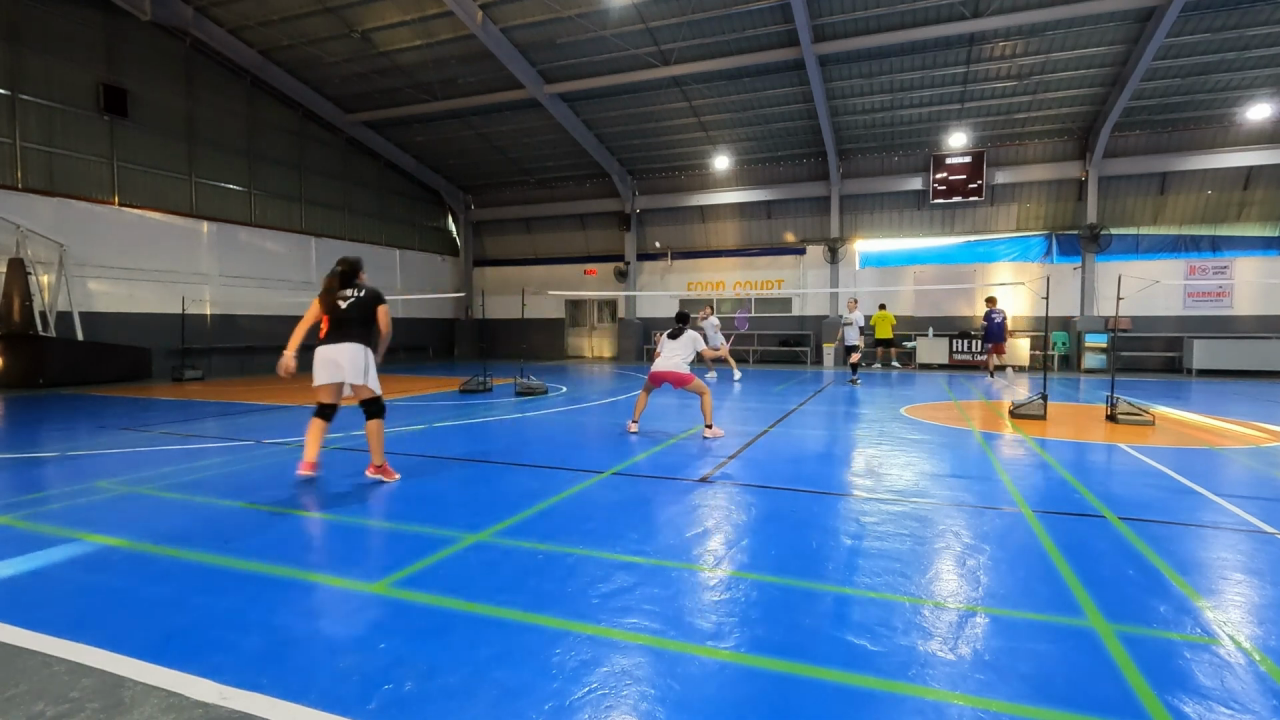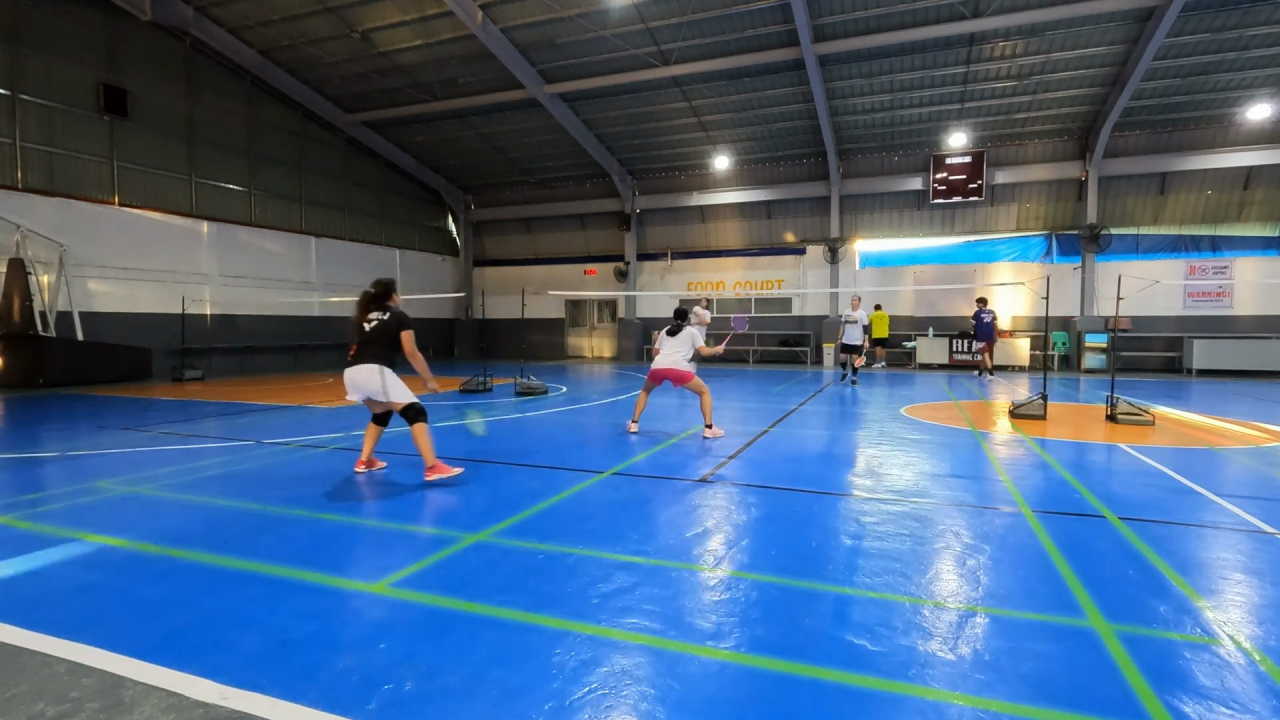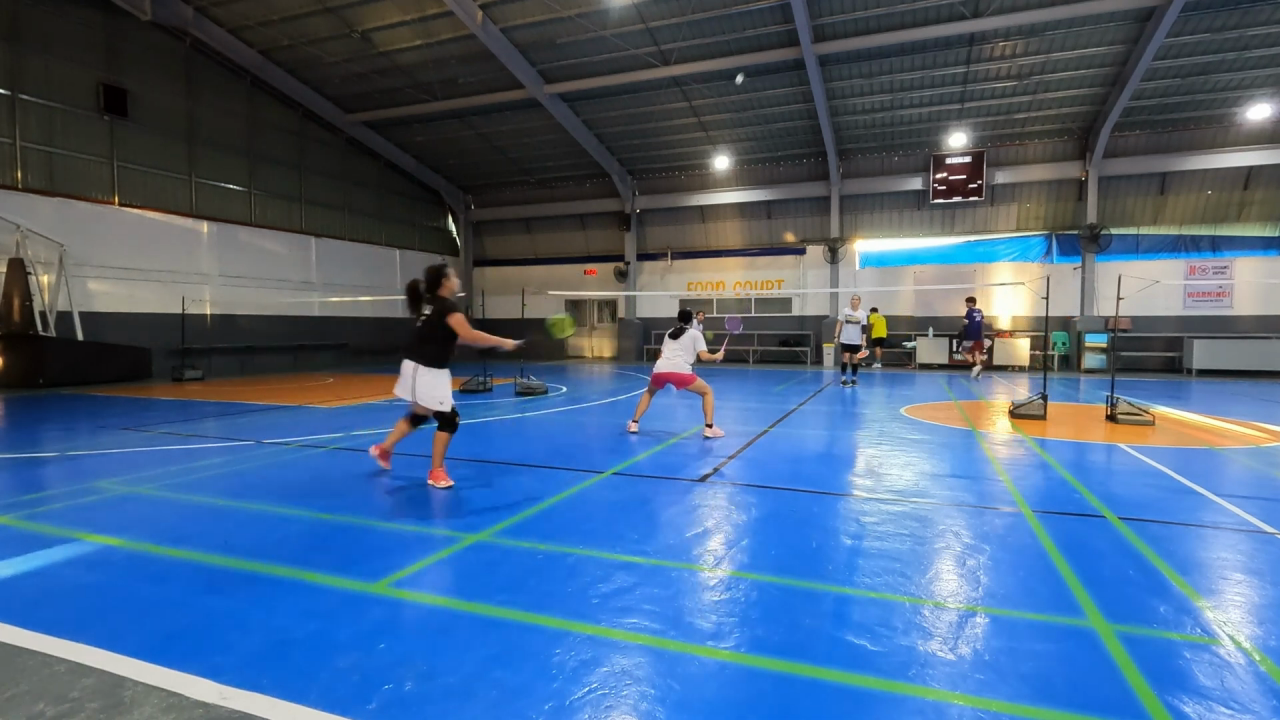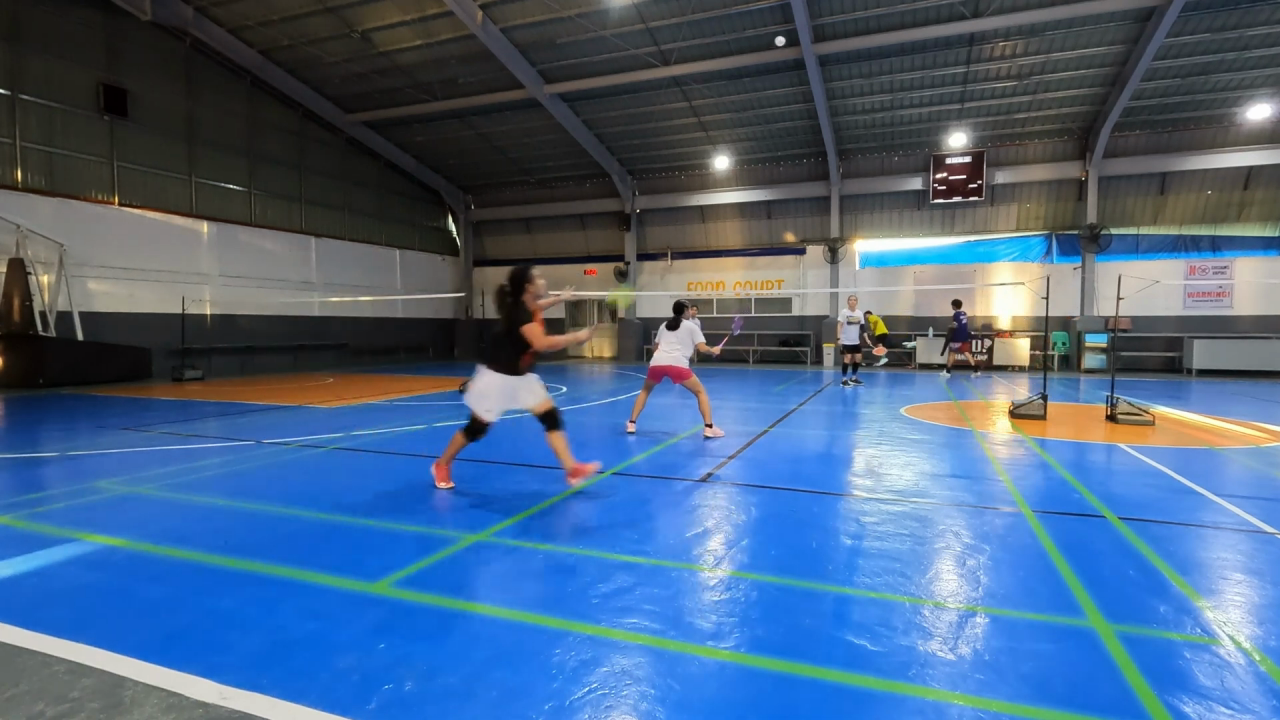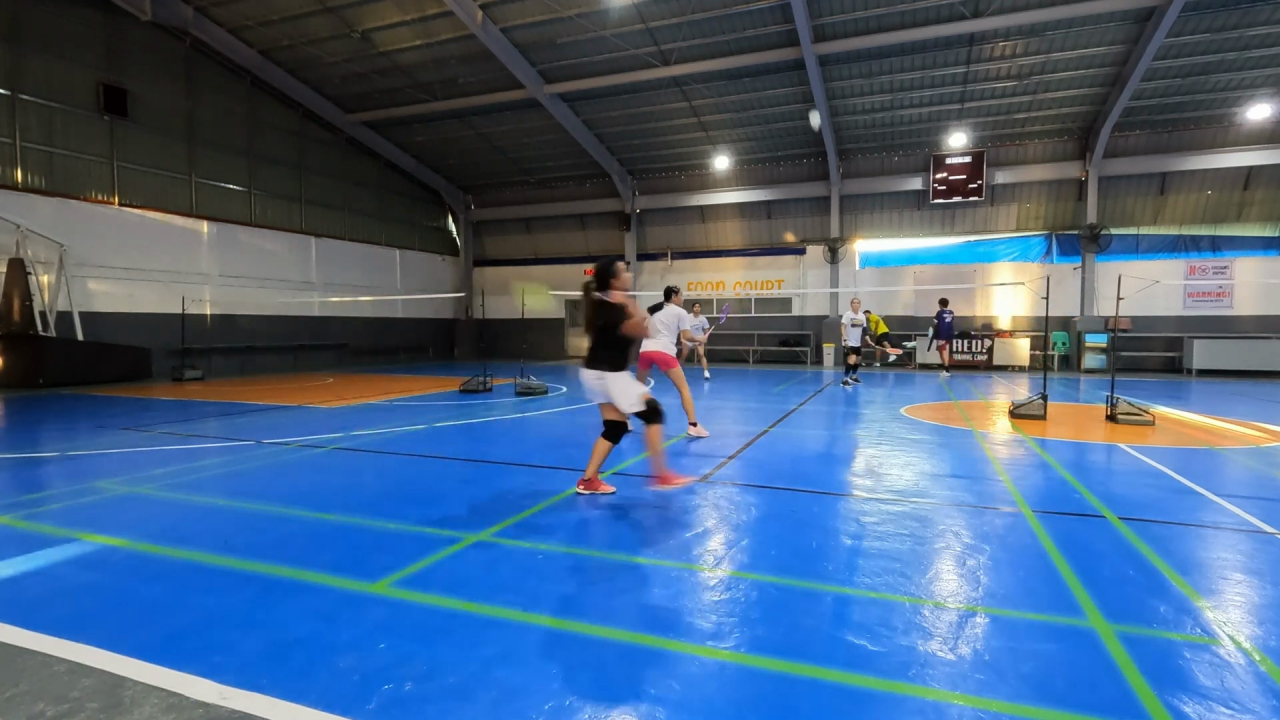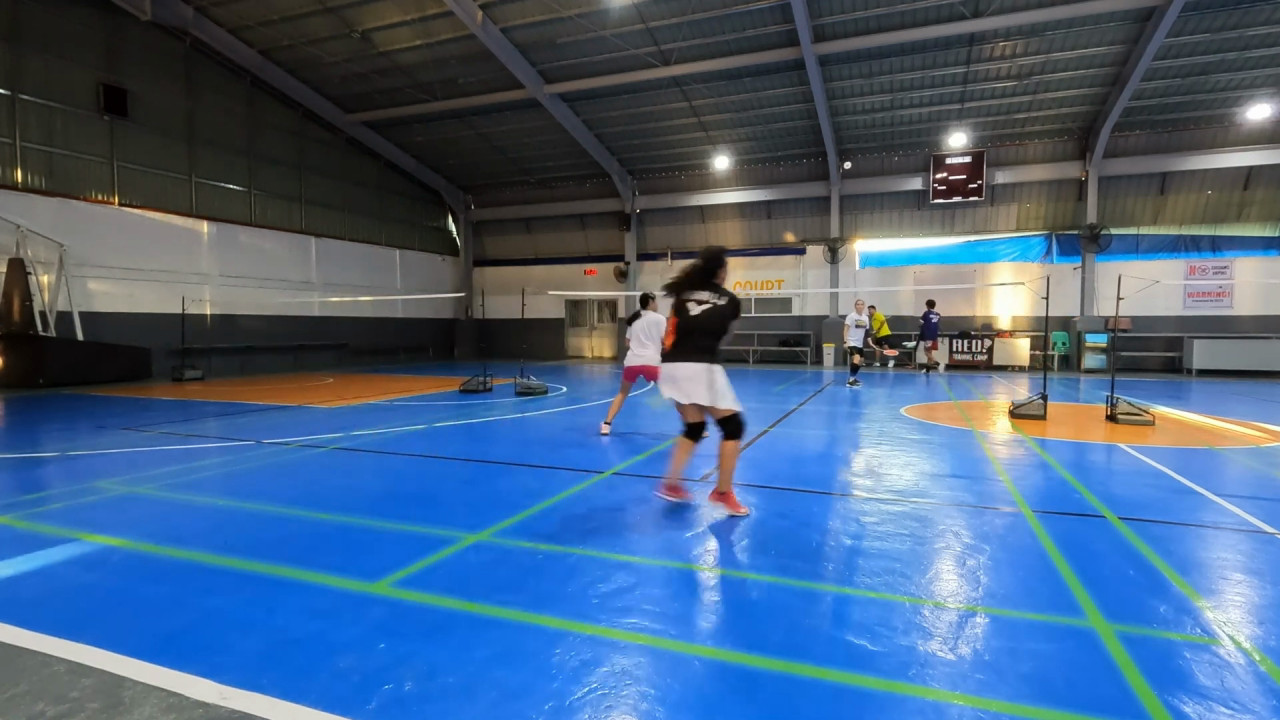
dt=0.3s
person 1, frame 1
left shoulder: (327, 297)
right shoulder: (373, 295)
left elbow: (304, 324)
right elbow: (385, 329)
left wrist: (290, 353)
right wrist: (379, 354)
left hip: (325, 353)
right hip: (354, 351)
left knee: (324, 410)
right knee: (374, 408)
left ankle: (309, 462)
right ankle: (378, 465)
person 1, frame 2
left shoulder: (366, 317)
right shoulder: (400, 318)
right elbow: (411, 353)
right wrist: (429, 380)
left hip: (353, 372)
right hip: (376, 371)
left knee: (382, 413)
right knee: (415, 413)
left ankle: (365, 460)
right ankle: (433, 467)
person 1, frame 3
left shoulder: (431, 304)
right shoulder: (447, 306)
right elbow: (469, 335)
right wrist: (502, 342)
left hip: (426, 368)
right hip: (423, 370)
left knee: (419, 415)
right knee: (449, 419)
left ankle: (383, 449)
right ankle: (436, 471)
person 1, frame 4
left shoulder: (534, 307)
right shoulder: (518, 312)
right elbow: (542, 345)
left wrist: (559, 298)
right wrist: (577, 337)
left hip: (521, 376)
right hip: (498, 376)
left knee: (551, 416)
right knee: (477, 428)
left ankle: (572, 470)
right ankle: (442, 465)
person 1, frame 5
left shoulder: (607, 303)
right shoulder: (610, 310)
right elbow: (642, 332)
right wrist: (629, 306)
left hip: (605, 372)
right hip: (604, 375)
left knee: (614, 429)
right knee: (653, 412)
left ankle: (588, 480)
right ankle: (661, 475)
person 1, frame 6
left shoulder: (682, 292)
right shoulder: (730, 301)
left elbow: (669, 329)
left hip: (673, 367)
right hip: (702, 367)
left knee: (693, 428)
right knee: (732, 427)
left ankle: (672, 483)
right ankle: (724, 493)
